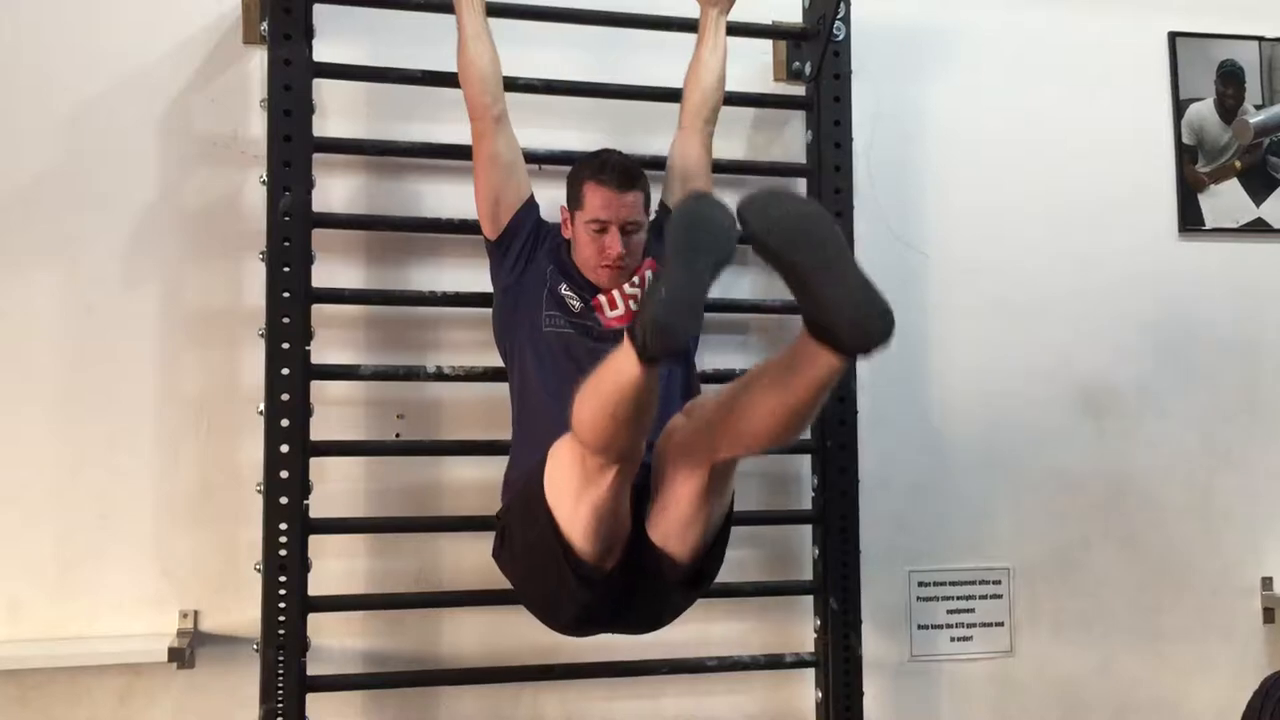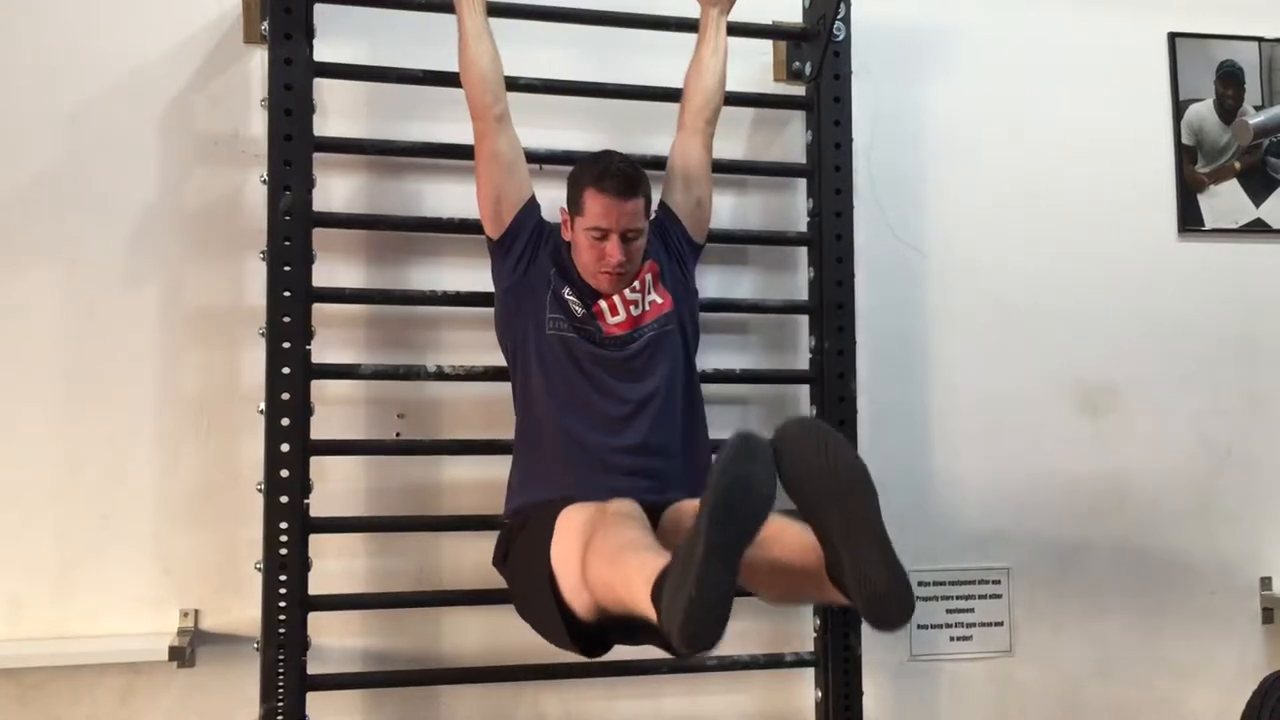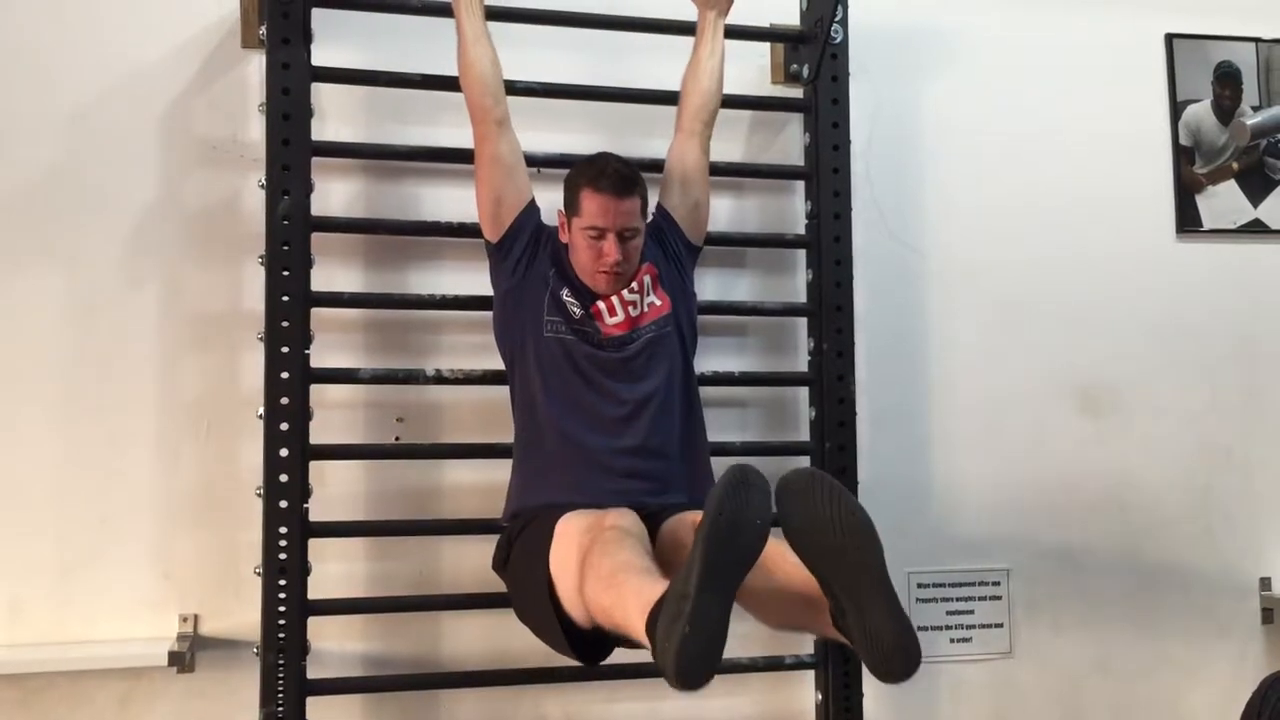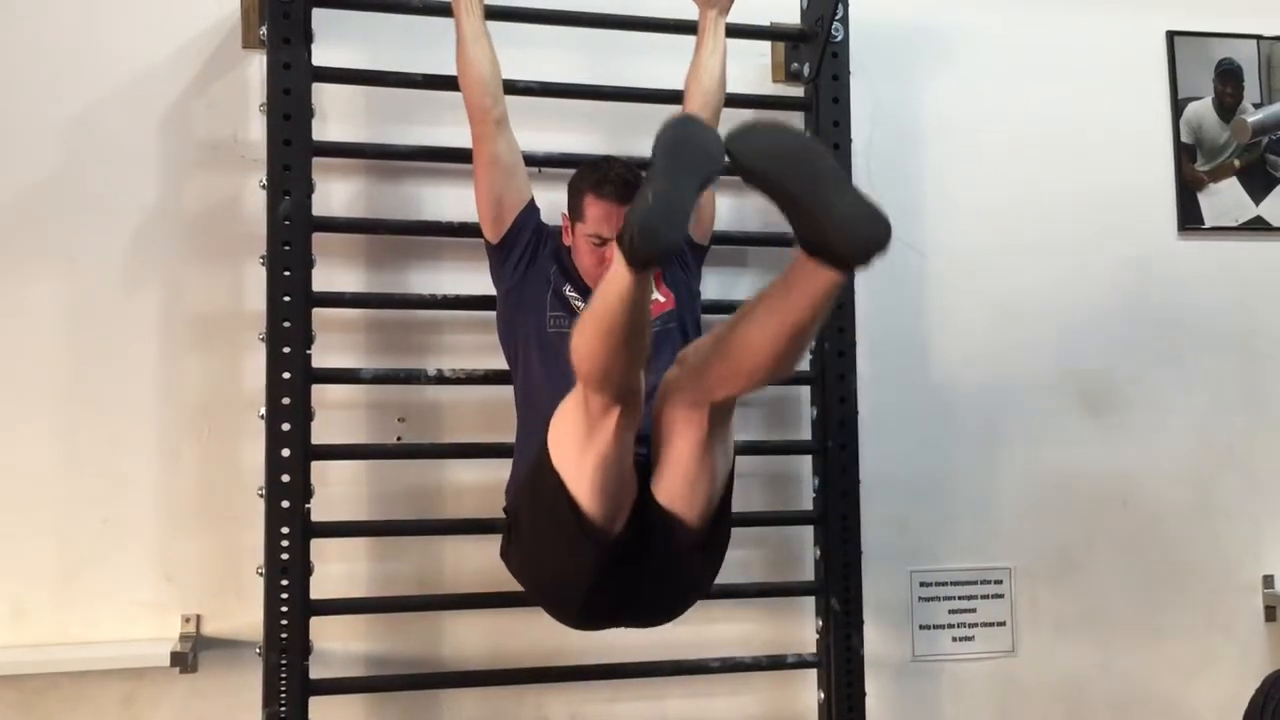
dt=0.7s
person 1, frame 1
left shoulder: (663, 260)
right shoulder: (530, 268)
left elbow: (697, 126)
right elbow: (490, 120)
left hip: (665, 555)
right hip: (562, 550)
left knee: (696, 426)
right knee: (601, 426)
left ankle: (833, 336)
right ankle: (658, 332)
person 1, frame 2
left shoulder: (669, 261)
right shoulder: (531, 266)
left elbow: (696, 127)
right elbow: (492, 121)
left hip: (670, 524)
right hip: (558, 539)
left knee: (711, 526)
right knee: (615, 525)
left ankle: (849, 569)
right ankle: (684, 589)
person 1, frame 3
left shoulder: (667, 266)
right shoulder: (529, 270)
left elbow: (693, 132)
right elbow: (492, 123)
left hip: (671, 527)
right hip: (559, 541)
left knee: (712, 540)
right knee: (614, 537)
left ankle: (849, 608)
right ankle: (678, 618)
person 1, frame 4
left shoulder: (672, 265)
right shoulder: (531, 269)
left elbow: (700, 131)
right elbow: (489, 124)
left hip: (669, 553)
right hip: (569, 550)
left knee: (695, 380)
right knee: (611, 380)
left ankle: (827, 253)
right ankle: (647, 249)
